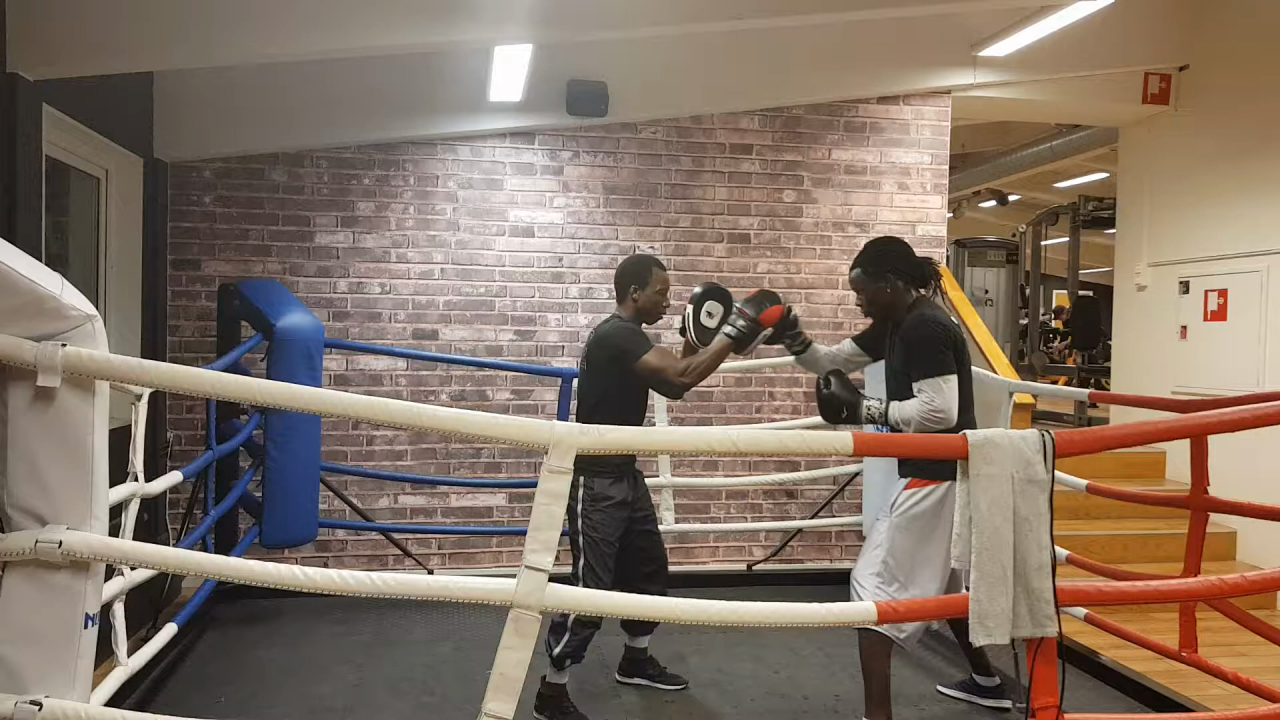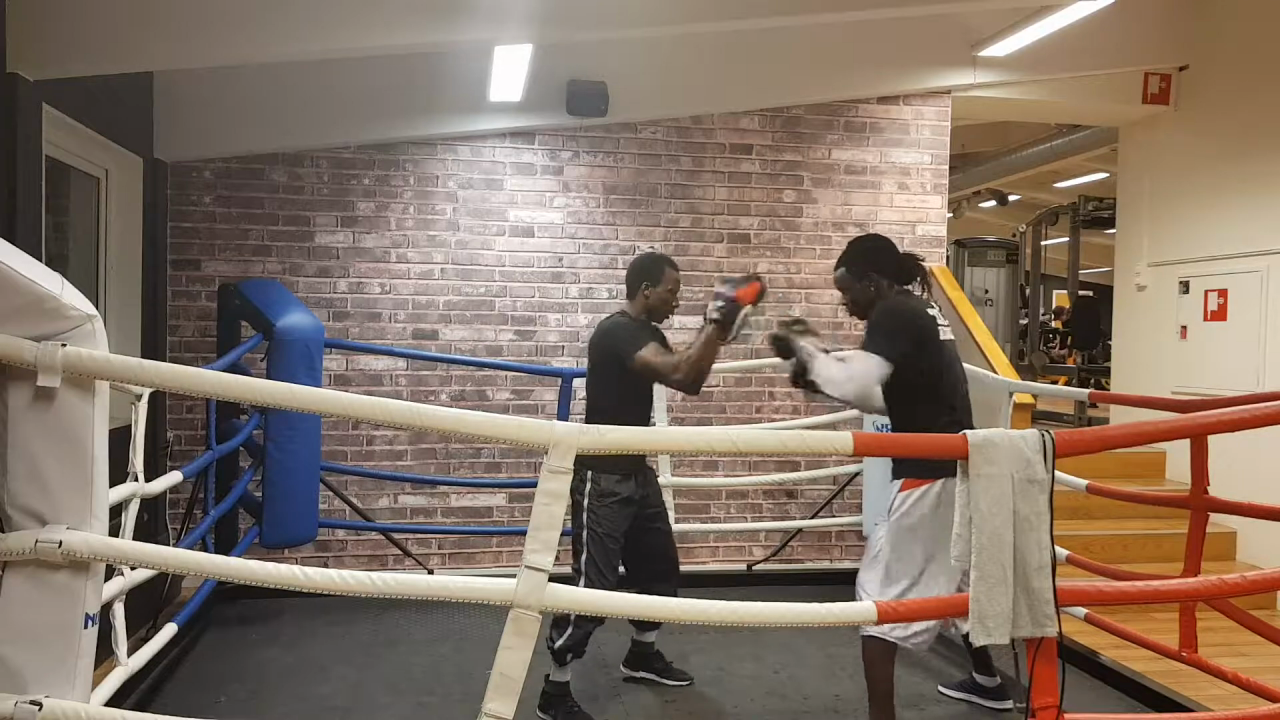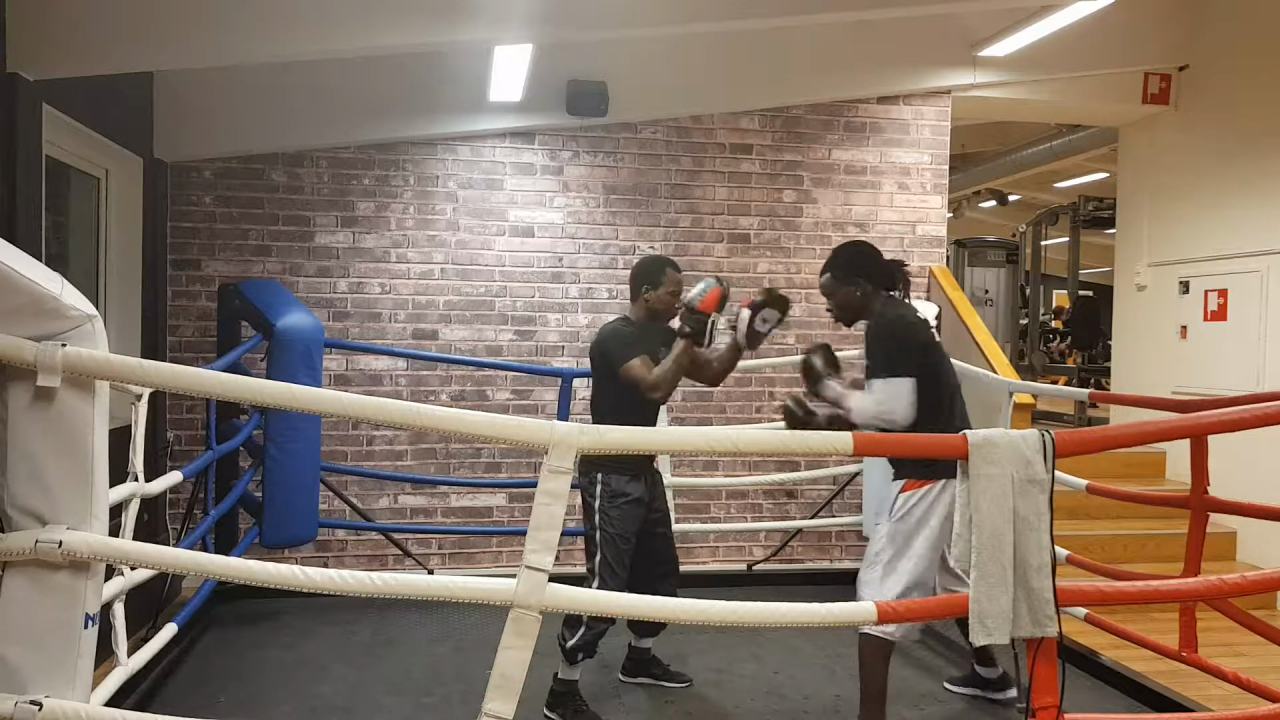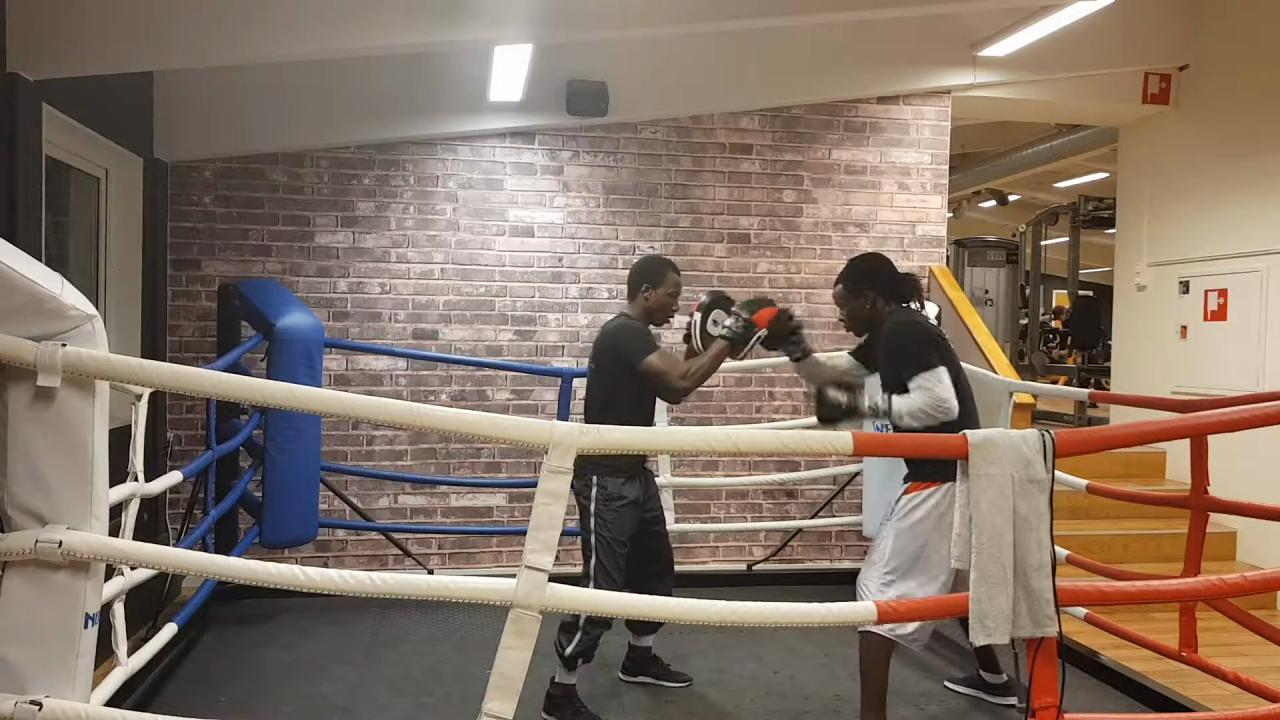
dt=0.7s
person 1, frame 1
left shoulder: (926, 327)
right shoulder: (896, 324)
left elbow: (939, 413)
right elbow: (839, 359)
left wrist: (865, 410)
right wrist: (798, 342)
left hip: (932, 476)
right hip: (946, 473)
left knee: (874, 588)
right knee: (946, 579)
right ankle: (985, 680)
person 1, frame 2
left shoulder: (895, 316)
right shoulder: (914, 314)
left elbow: (852, 387)
right elbow: (888, 398)
left wrist: (805, 347)
right wrist: (814, 367)
left hip: (930, 476)
right hip: (955, 470)
left knee: (882, 592)
right knee: (951, 579)
right ankle: (988, 681)
person 1, frame 3
left shoulder: (894, 328)
right shoulder: (886, 325)
left elbow: (887, 415)
right elbow: (876, 410)
left wrist: (827, 386)
right wrist: (821, 414)
left hip: (930, 476)
right hip: (939, 472)
left knee: (881, 593)
right knee: (941, 577)
right ankle: (989, 672)
person 1, frame 4
left shoulder: (903, 330)
right shoulder: (891, 332)
left elbow: (939, 406)
right elbow: (842, 376)
left wrist: (865, 404)
right wrist: (799, 352)
left hip: (939, 479)
right hip: (962, 474)
left knee: (880, 593)
right knee: (954, 578)
right ankle: (994, 678)
person 2, frame 1
left shoulder: (632, 335)
right shoulder: (615, 335)
left elbow: (672, 385)
right elbow: (681, 377)
left wrist: (699, 337)
right wrist: (736, 334)
left hip: (625, 474)
right hip: (594, 480)
left knee: (648, 572)
right knee: (592, 587)
left ankle: (635, 661)
person 2, frame 2
left shoulder: (646, 334)
right shoulder: (616, 331)
left elbow: (691, 383)
right elbow: (675, 371)
left wrist: (714, 327)
right wrist: (718, 321)
left hip: (635, 470)
right hip: (601, 475)
left knee: (659, 567)
right knee: (595, 584)
left ankle: (642, 654)
person 2, frame 3
left shoulder: (660, 334)
right shoulder: (616, 336)
left elbow: (712, 375)
right elbow: (656, 389)
left wrist: (749, 336)
right wrist: (688, 335)
left hip: (643, 472)
right hip: (610, 477)
left knee: (659, 572)
right knee: (606, 582)
left ankle: (640, 660)
person 2, frame 4
left shoulder: (641, 335)
right shoulder: (621, 333)
left elbow: (673, 393)
right elbow: (680, 381)
left wrist: (723, 341)
right wrist: (727, 340)
left hip: (634, 472)
right hip: (604, 477)
left knee: (655, 569)
right knee: (604, 585)
left ankle: (640, 659)
